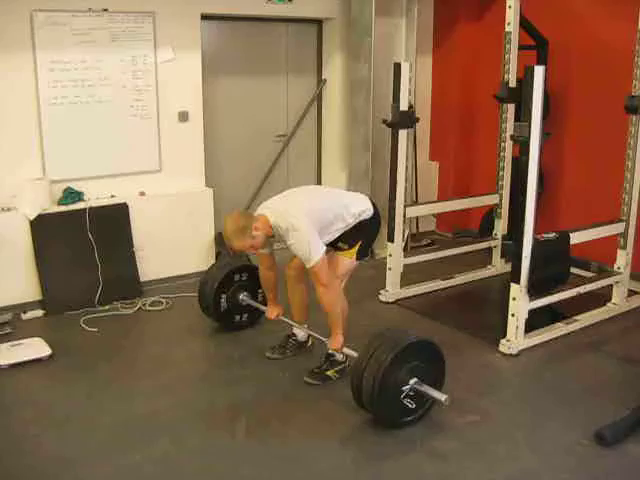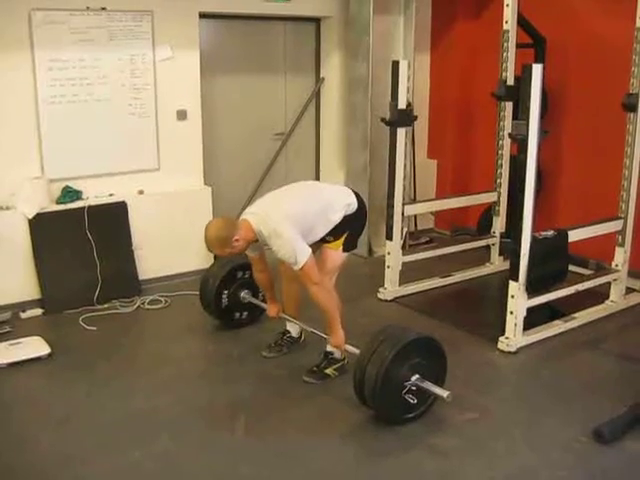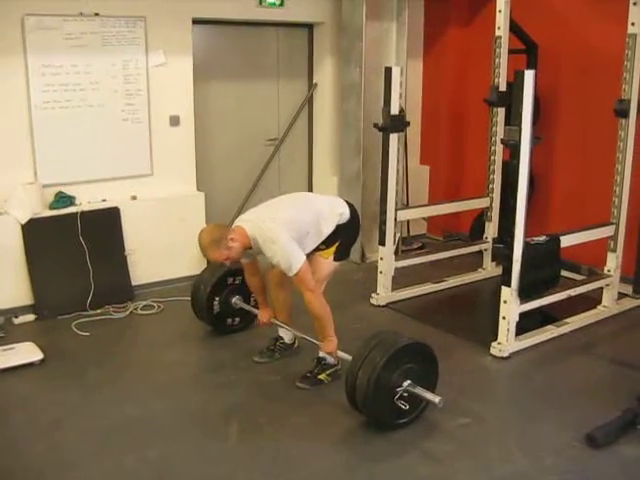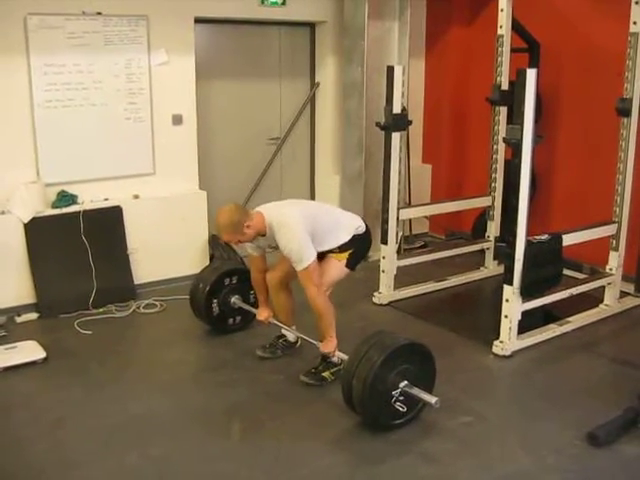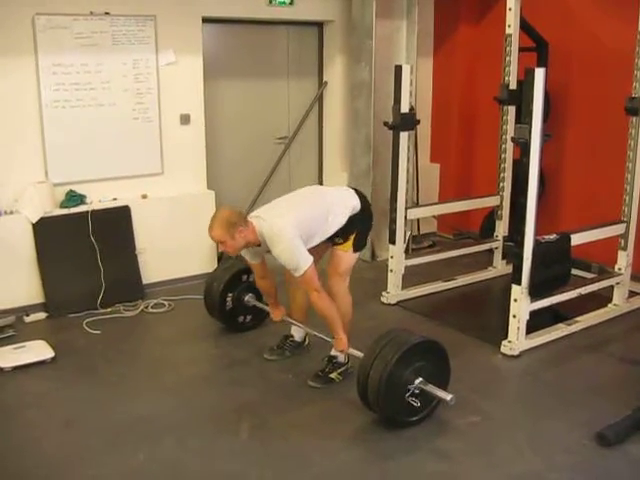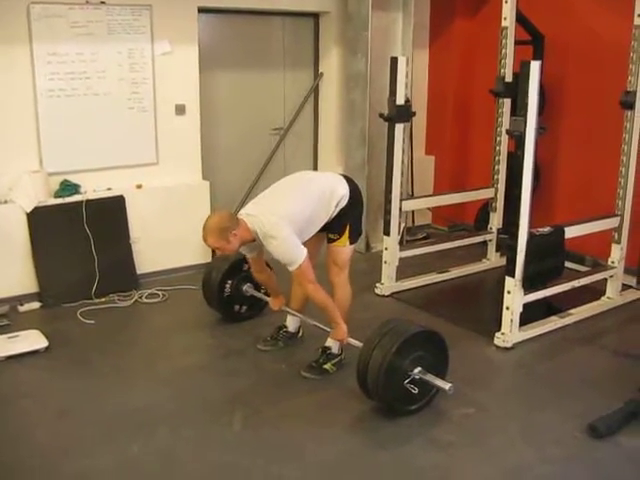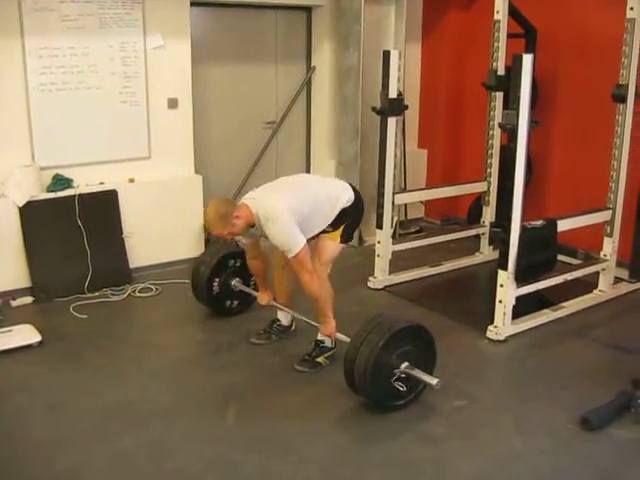
dt=0.7s
person 1, frame 1
left shoulder: (296, 230)
right shoulder: (259, 221)
left elbow: (324, 285)
right elbow: (267, 268)
left wrist: (337, 334)
right wrist: (272, 303)
left hip: (362, 218)
right hip: (336, 214)
left knee: (332, 283)
right knee: (293, 270)
left ankle: (337, 357)
right ankle: (299, 337)
person 1, frame 2
left shoulder: (280, 235)
right shoulder: (245, 226)
left elbow: (315, 284)
right elbow: (260, 270)
left wrist: (337, 330)
right wrist: (271, 301)
left hip: (348, 210)
right hip: (322, 206)
left knee: (324, 280)
right knee: (287, 268)
left ankle: (335, 355)
right ankle: (293, 333)
person 1, frame 3
left shoulder: (273, 241)
right shoulder: (239, 233)
left elbow: (310, 291)
right elbow: (253, 275)
left wrist: (330, 338)
right wrist: (264, 306)
left hip: (341, 221)
right hip: (315, 220)
left knee: (311, 287)
right knee: (275, 277)
left ankle: (329, 361)
right ankle: (286, 339)
person 1, frame 4
left shoulder: (289, 231)
right shoulder: (252, 226)
left elbow: (313, 288)
right elbow: (258, 271)
left wrist: (330, 338)
right wrist: (263, 305)
left hip: (353, 235)
right hip: (322, 235)
left knee: (318, 289)
right knee: (274, 279)
left ankle: (331, 359)
right ankle: (289, 338)
person 1, frame 5
left shoulder: (281, 241)
right shoulder: (249, 233)
left elbow: (315, 291)
right elbow: (262, 277)
left wrist: (339, 335)
right wrist: (275, 306)
left hip: (352, 210)
right hip: (325, 207)
left knee: (335, 283)
right knee: (296, 276)
left ankle: (339, 359)
right ankle: (297, 337)
person 1, frame 6
left shoulder: (276, 236)
right shoulder: (243, 227)
left elbow: (310, 283)
right elbow: (259, 270)
left wrist: (339, 324)
right wrist: (276, 296)
left hip: (342, 197)
right hip: (319, 192)
left knee: (337, 273)
right knee: (301, 268)
left ankle: (334, 350)
right ankle: (291, 328)
person 1, frame 7
left shoulder: (276, 221)
right shoulder: (243, 212)
left elbow: (308, 275)
right elbow: (254, 257)
left wrist: (328, 320)
right wrist: (263, 289)
left hip: (344, 204)
right hip: (318, 204)
left knee: (317, 270)
right knee: (280, 259)
left ankle: (326, 343)
right ankle: (283, 322)
